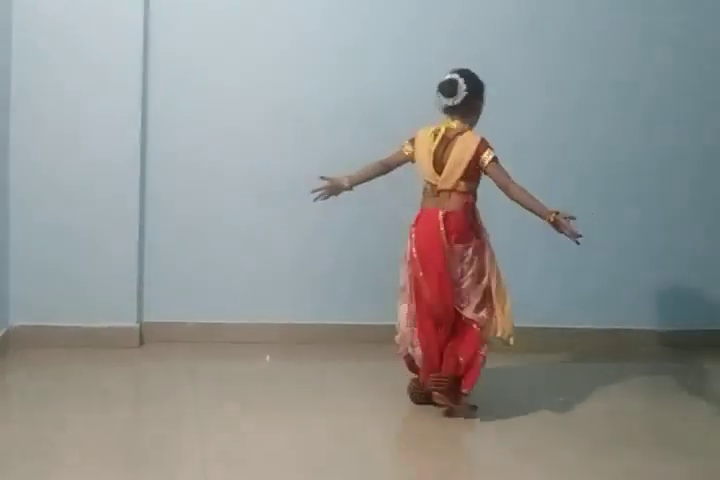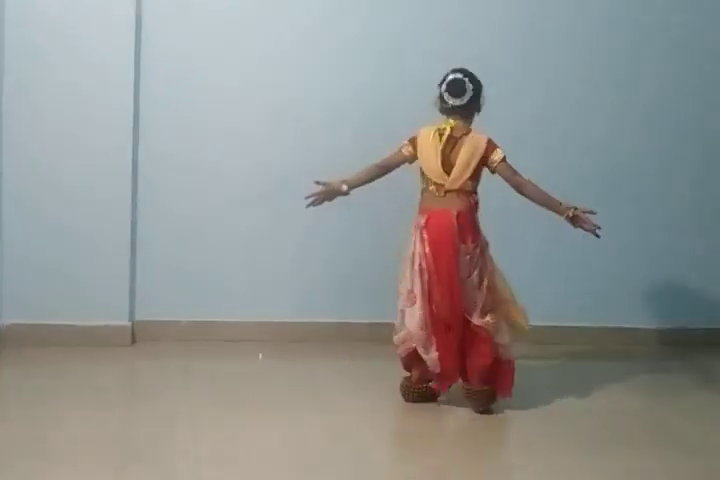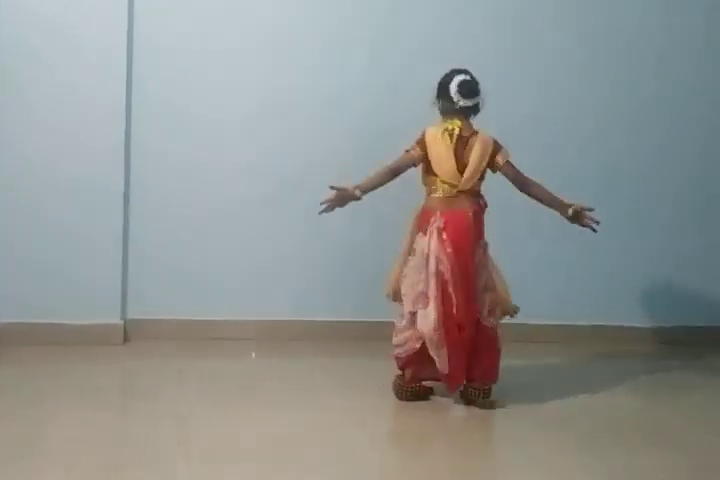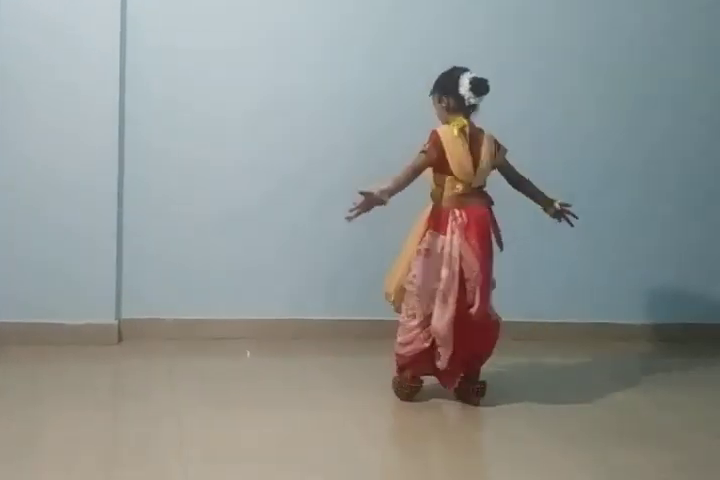
dt=0.1s
person 1, frame 1
left shoulder: (423, 137)
right shoulder: (476, 144)
left elbow: (384, 164)
right elbow: (508, 186)
left wrist: (343, 183)
right wrist: (552, 217)
left hip: (425, 228)
right hip: (460, 232)
left knee: (426, 309)
right knee: (473, 312)
left ankle: (425, 383)
right ankle: (448, 386)
person 1, frame 2
left shoulder: (422, 138)
right shoulder: (482, 144)
left elbow: (382, 167)
right elbow: (520, 183)
left wrist: (341, 187)
right wrist: (567, 212)
left hip: (426, 227)
right hip: (461, 230)
left knee: (420, 308)
right knee: (474, 311)
left ankle: (418, 381)
right ankle: (481, 389)
person 1, frame 3
left shoulder: (430, 138)
right shoulder: (487, 145)
left elbow: (394, 169)
right elbow: (523, 183)
left wrist: (354, 192)
right wrist: (569, 210)
left hip: (432, 228)
right hip: (469, 231)
left knee: (423, 307)
right knee: (476, 311)
left ankle: (410, 380)
right ankle: (476, 386)
person 1, frame 4
left shoulder: (440, 137)
right shoulder: (488, 140)
left elbow: (412, 171)
right elbow: (516, 177)
left wrist: (380, 196)
right wrist: (551, 204)
left hip: (446, 226)
right hip: (478, 225)
left knee: (424, 303)
right knee: (474, 307)
left ankle: (408, 376)
right ankle: (467, 381)
